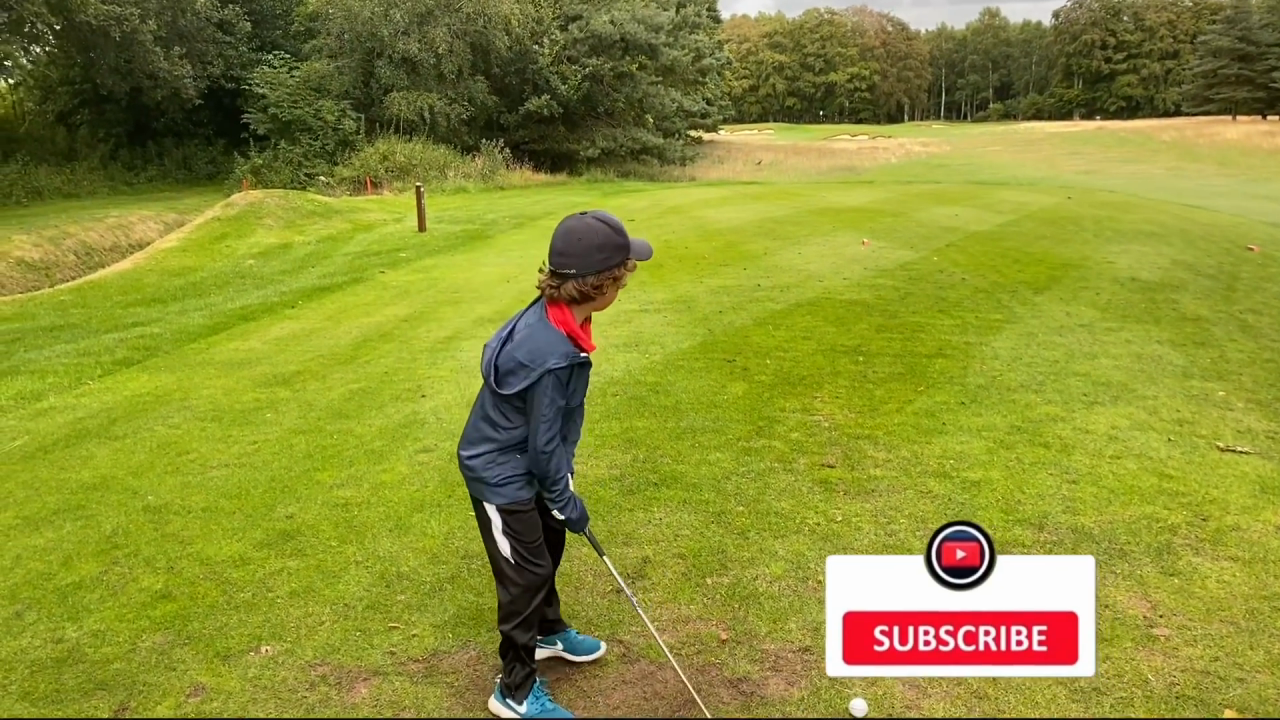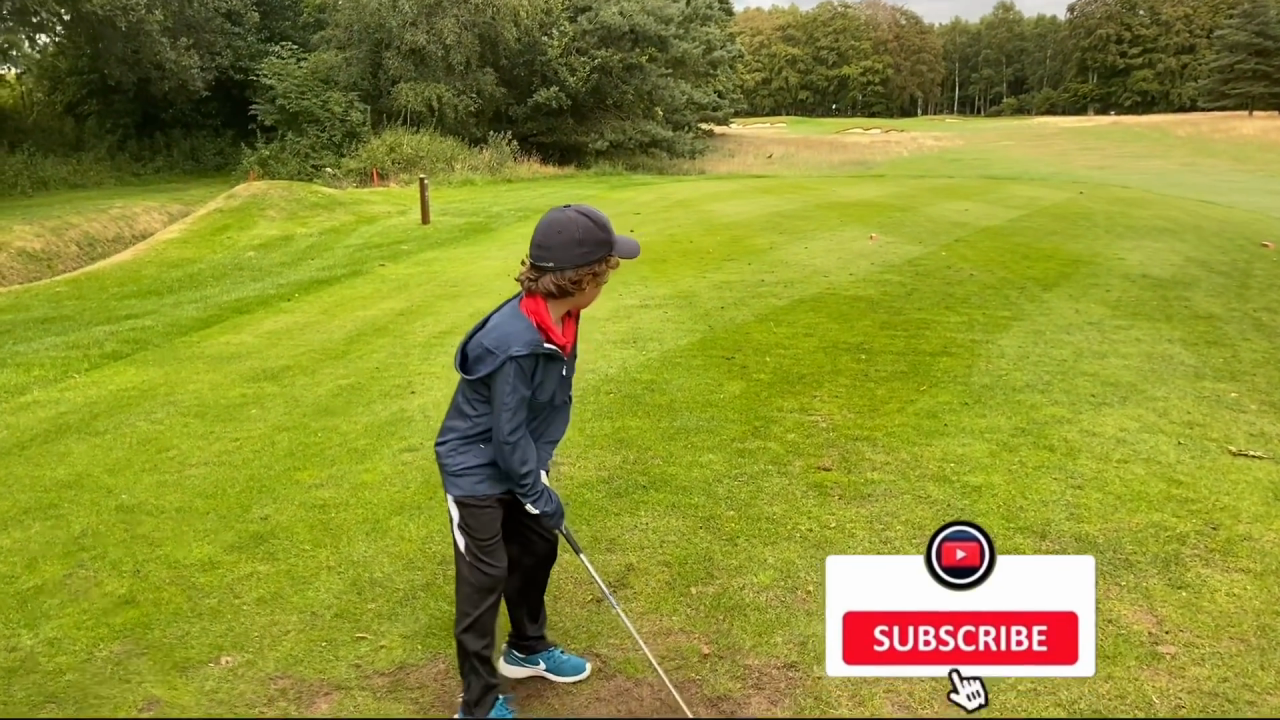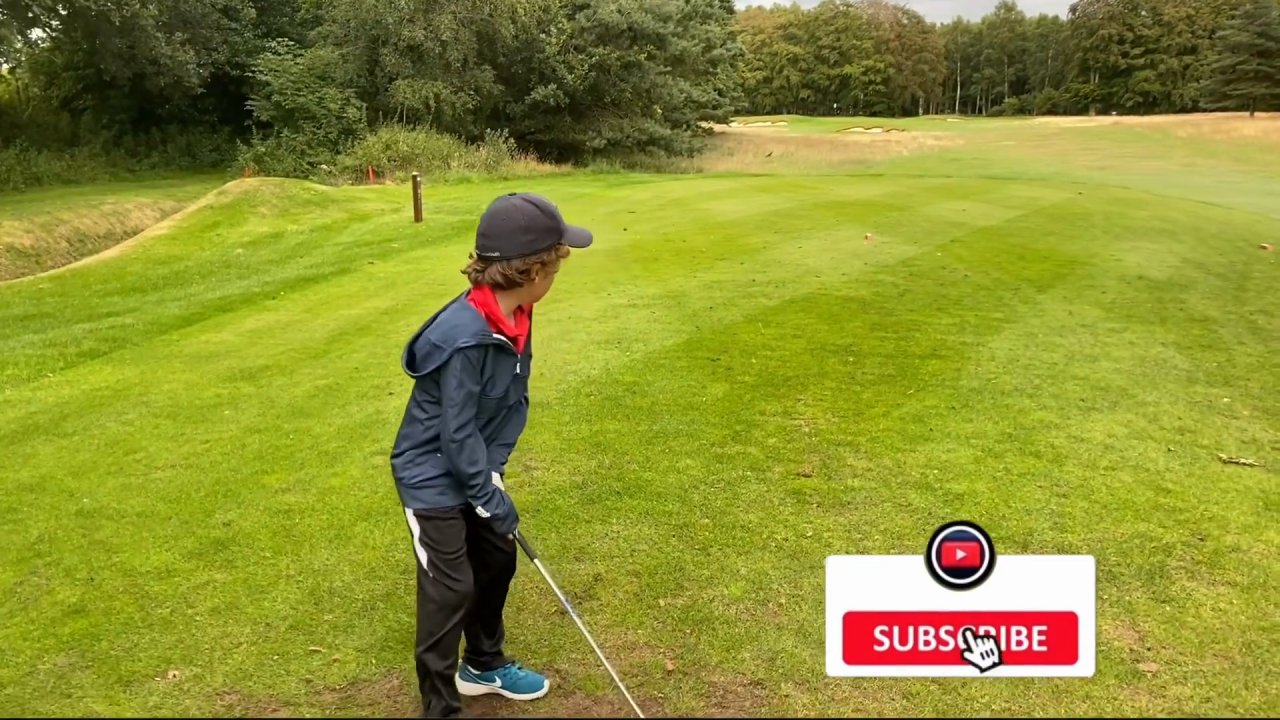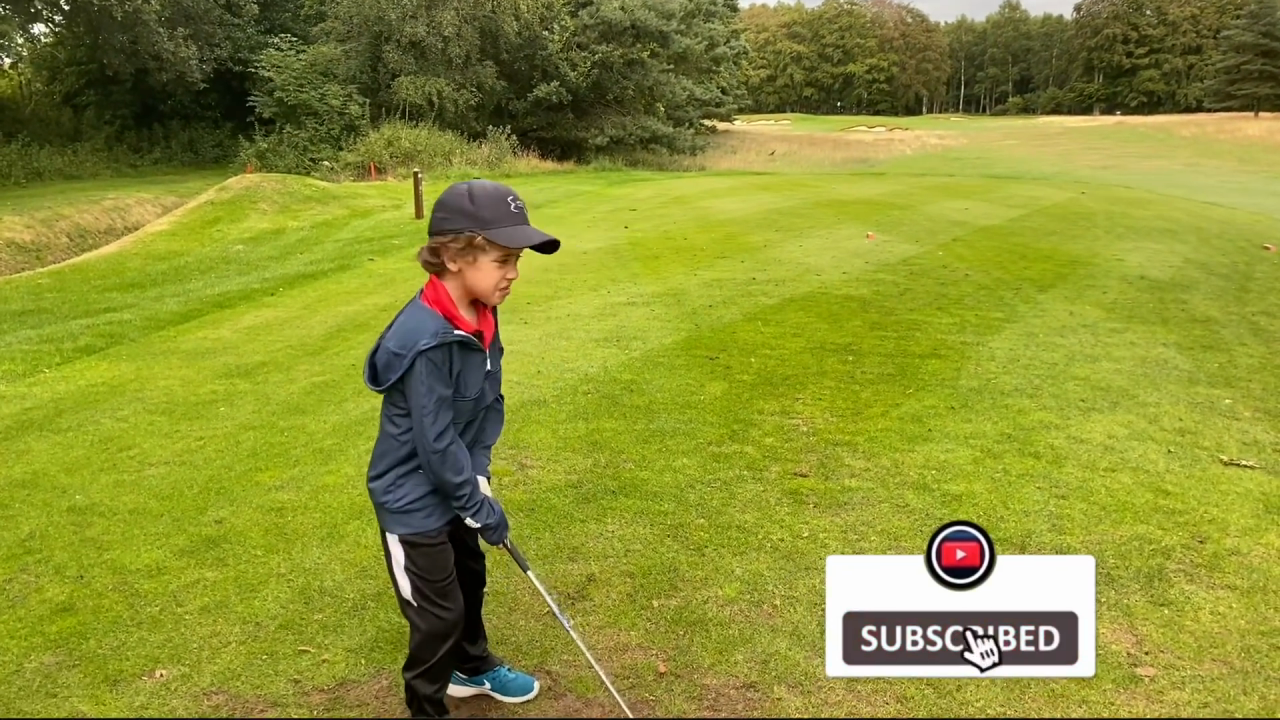
dt=0.4s
person 1, frame 1
left shoulder: (559, 316)
right shoulder: (549, 356)
left elbow: (568, 413)
right elbow: (543, 441)
left wrist: (565, 474)
right wrist: (565, 499)
left hip: (519, 462)
right hip: (500, 471)
left knee: (549, 542)
right knee: (528, 571)
left ankle: (547, 630)
person 1, frame 2
left shoulder: (558, 318)
right shoulder: (515, 344)
left elbow: (557, 402)
right elbow: (509, 432)
left wrist: (540, 470)
right wrist: (538, 493)
left hip: (513, 461)
right hip: (475, 467)
left knee: (538, 548)
right knee: (486, 575)
left ankle: (527, 649)
person 1, frame 3
left shoulder: (514, 316)
right shoulder: (462, 338)
left elbow: (514, 402)
right elbow: (457, 433)
left wrist: (495, 473)
right wrist: (491, 496)
left hip: (473, 469)
right hip: (433, 477)
left knee: (497, 561)
right knee: (451, 589)
left ankle: (483, 664)
person 1, frame 4
left shoulder: (479, 316)
right shoulder: (423, 342)
left elbow: (489, 404)
right elbow: (435, 442)
left wrist: (479, 478)
right wrist: (479, 507)
left hip: (451, 486)
right hip: (413, 499)
left knee: (468, 578)
right knee: (438, 612)
left ankle: (472, 667)
